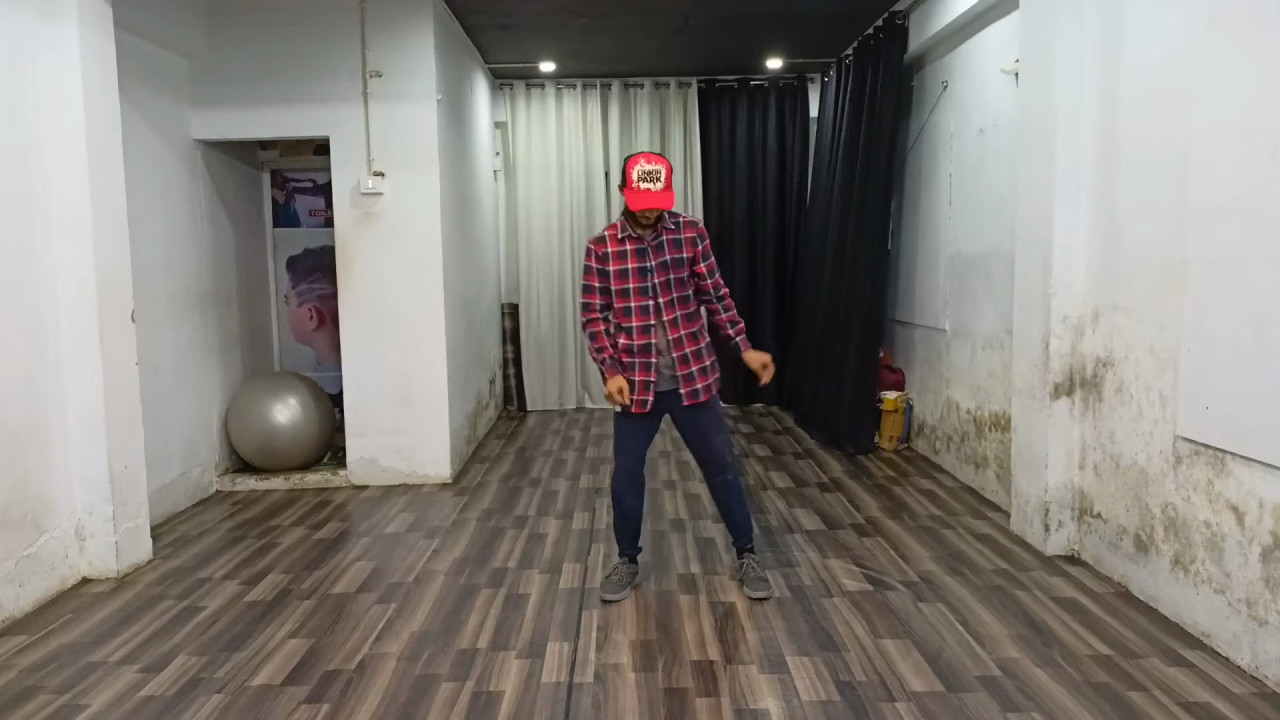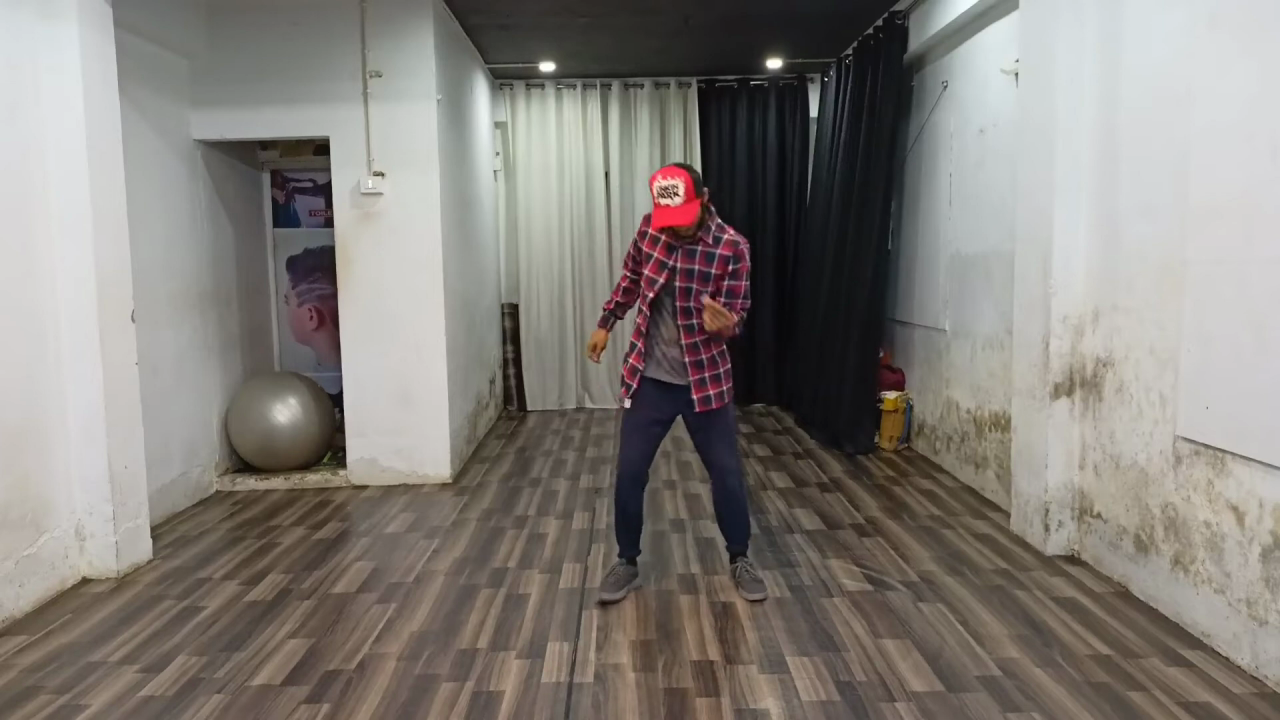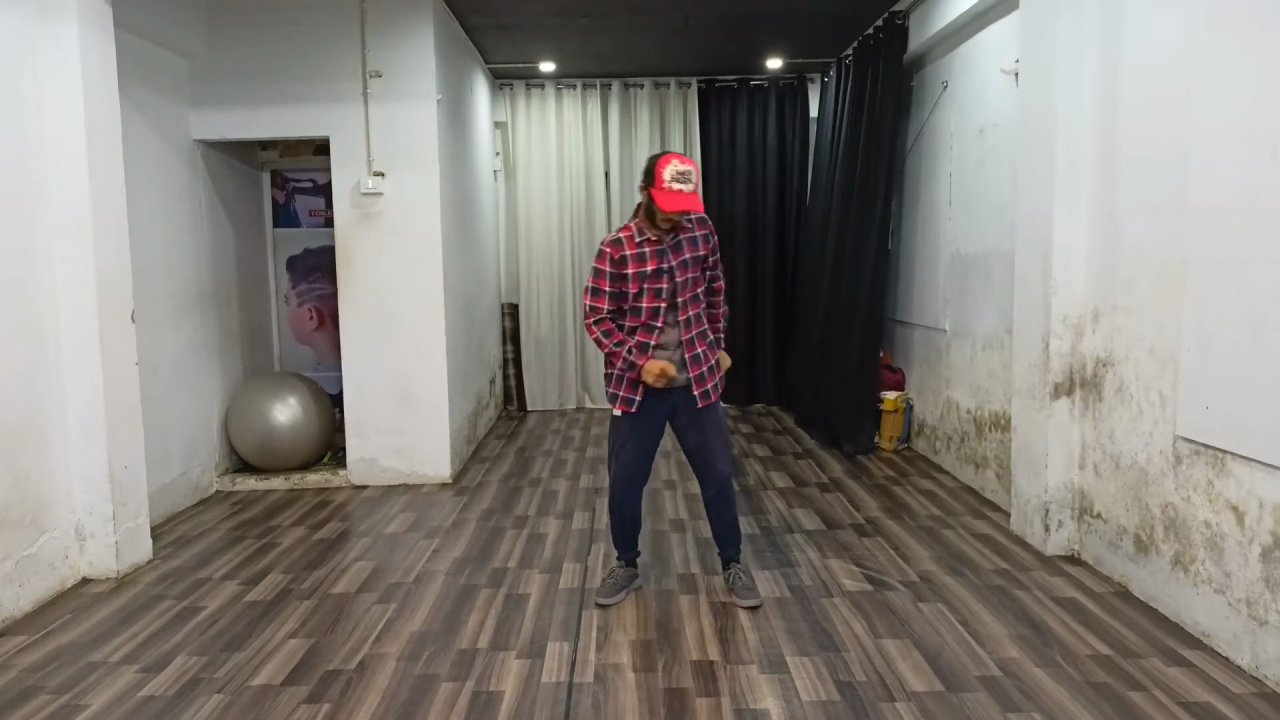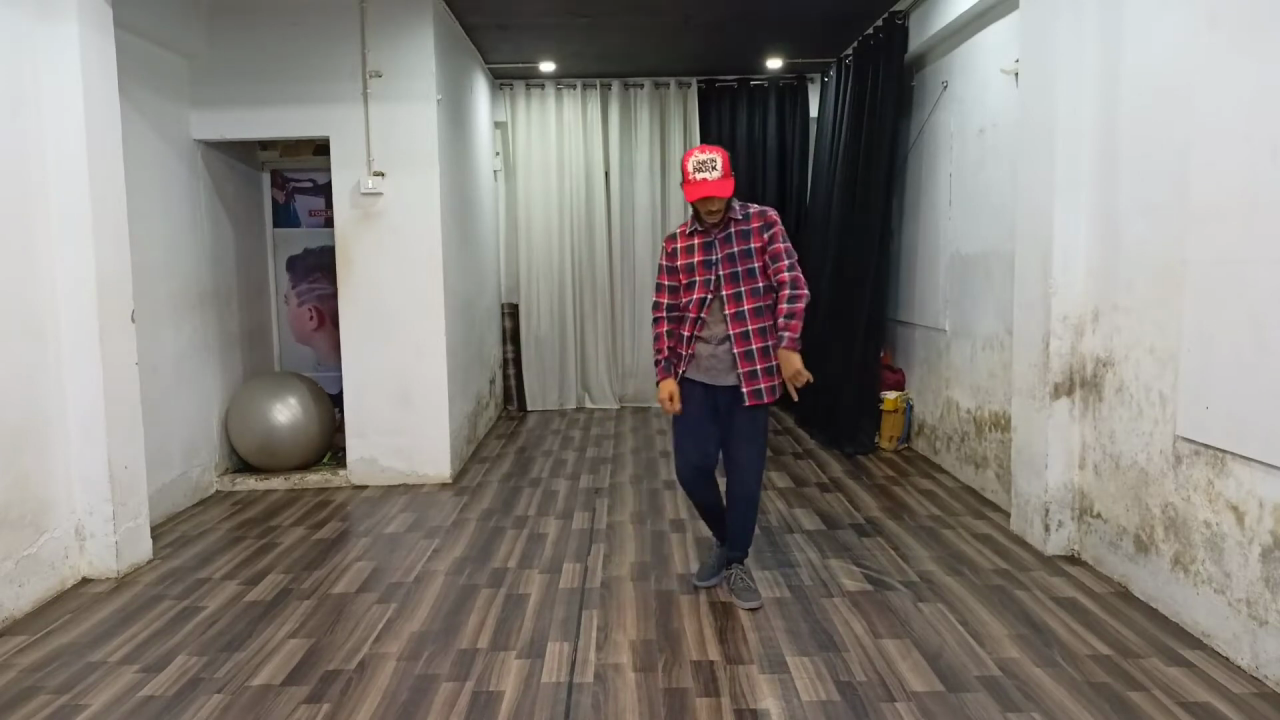
dt=1s
person 1, frame 1
left shoulder: (690, 232)
right shoulder: (602, 247)
left elbow: (715, 297)
right elbow: (594, 316)
left wrist: (745, 348)
right wrist: (610, 371)
left hip: (692, 376)
right hip: (635, 382)
left knee: (721, 467)
right knee: (626, 474)
left ankle: (746, 555)
right ankle: (627, 561)
person 1, frame 2
left shoulder: (732, 247)
right shoulder: (650, 228)
left elbow: (735, 313)
right elbow: (631, 276)
left wrist: (723, 323)
right wrist: (605, 324)
left hip: (706, 379)
right hip: (648, 377)
left knee: (727, 473)
right knee: (629, 472)
left ankle: (739, 559)
right ankle: (627, 562)
person 1, frame 3
left shoulder: (701, 230)
right shoulder: (615, 248)
right elbow: (597, 318)
left wrist: (717, 346)
right wrist: (640, 363)
left hip: (696, 377)
right hip: (637, 383)
left knee: (718, 474)
right knee: (625, 480)
left ankle: (732, 563)
right ankle: (626, 565)
person 1, frame 4
left shoulder: (763, 223)
right shoulder: (676, 244)
left elbow: (791, 283)
right elbow: (665, 313)
left wrist: (788, 346)
right wrist: (666, 374)
left hip: (750, 376)
right hip: (694, 377)
left knee: (745, 475)
right knee: (692, 469)
left ankle: (736, 563)
right ankle: (721, 541)
